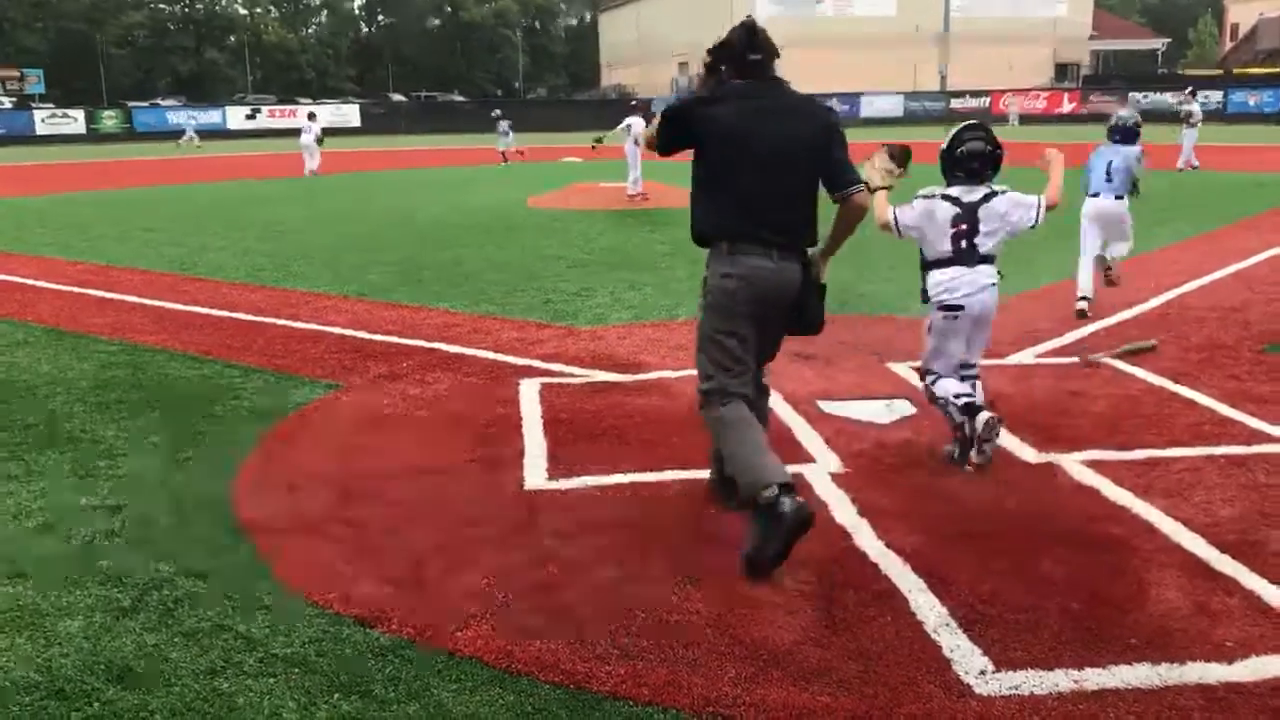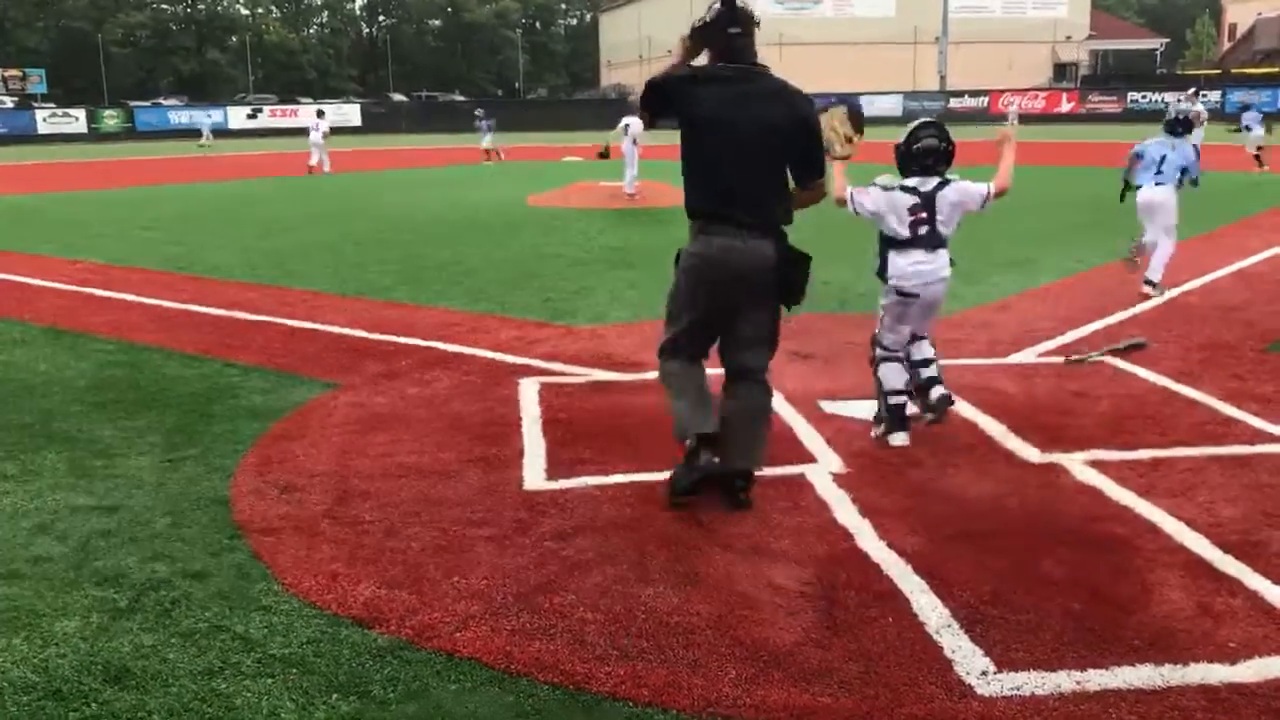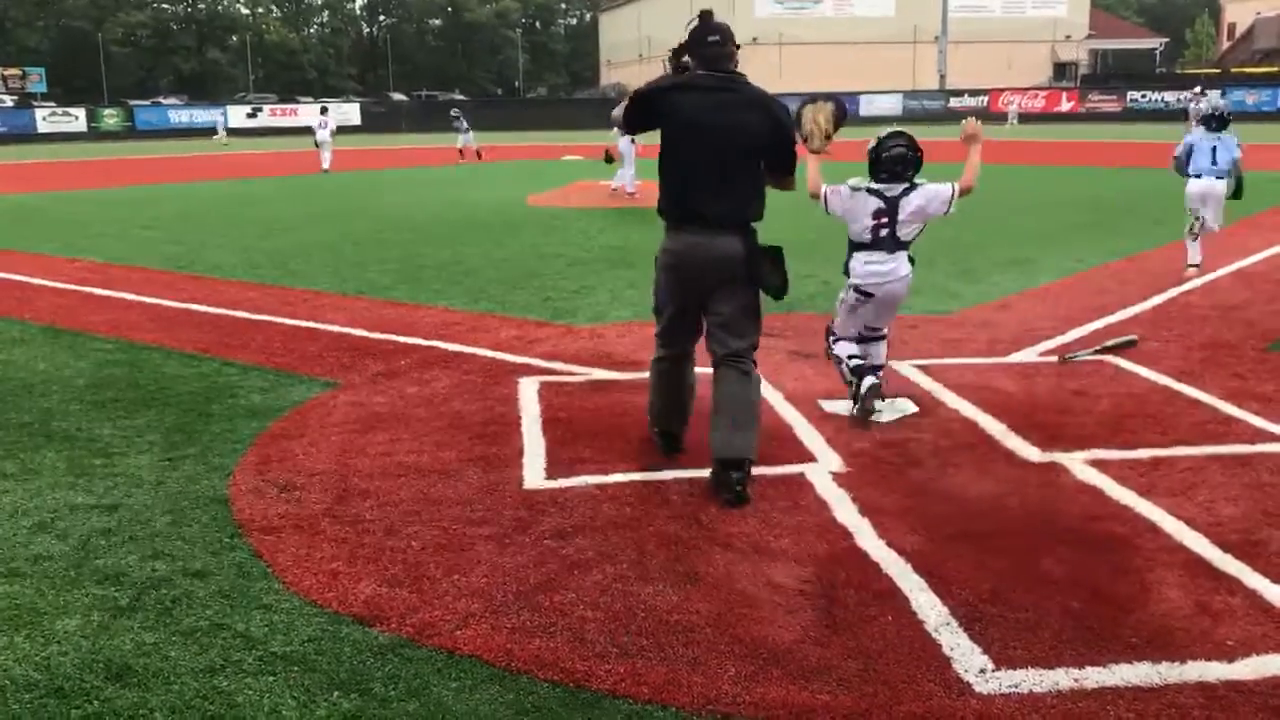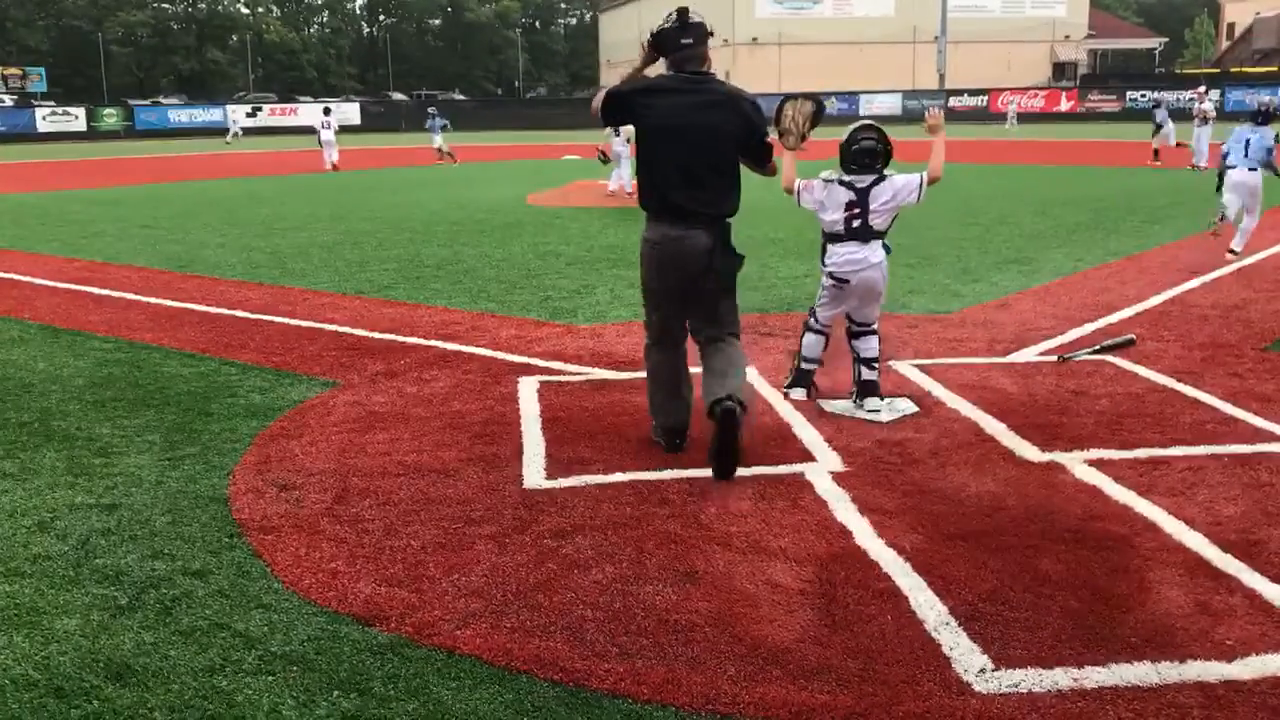
dt=0.2s
person 1, frame 1
left shoulder: (704, 108)
right shoulder: (816, 116)
left elbow: (654, 141)
right elbow: (856, 201)
right wrist: (824, 255)
left hip: (735, 267)
right hip: (791, 268)
left knee: (724, 393)
right knee: (748, 378)
left ankle: (776, 498)
right ankle: (738, 476)
person 1, frame 2
left shoulder: (690, 86)
right shoulder: (793, 102)
left elbow: (642, 107)
right elbow: (814, 189)
left wrist: (683, 58)
left hip: (710, 244)
right hip: (768, 249)
left knee: (680, 352)
right knee: (750, 366)
left ankle: (701, 447)
right ankle: (738, 474)
person 1, frame 3
left shoulder: (669, 94)
right shoulder: (770, 108)
left elbow: (621, 120)
right elbow: (785, 180)
left hip: (683, 242)
right hip: (738, 245)
left knee: (673, 347)
right knee: (736, 356)
left ankle: (669, 433)
right ankle: (733, 466)
person 1, frame 4
left shoulder: (645, 95)
right shoulder: (739, 104)
left elbow: (599, 107)
right elbow: (767, 167)
left wrist: (641, 65)
left hip: (663, 234)
right hip: (713, 238)
left knee: (664, 336)
right knee: (720, 333)
left ankle: (671, 428)
right ankle: (727, 402)
person 2, frame 1
left shoulder: (931, 204)
right shoulder: (1001, 201)
left elbow: (884, 220)
right elbow: (1051, 201)
left wrist: (879, 187)
right wrist: (1056, 164)
left hip: (949, 295)
right hip: (985, 292)
left knee: (938, 373)
right knee: (964, 366)
left ankle: (975, 418)
right ankle: (970, 441)
person 2, frame 2
left shoulder: (888, 193)
right shoulder: (954, 190)
left elbow: (840, 195)
right elbow: (1001, 186)
left wrist: (837, 159)
right wrist: (1008, 147)
left hip: (903, 281)
right hip: (938, 278)
left knee: (888, 348)
right knee: (916, 336)
left ankle: (895, 423)
right ankle: (933, 390)
person 2, frame 3
left shoulder: (856, 194)
right shoulder: (921, 195)
left elbow: (814, 190)
right elbow: (966, 185)
left wrist: (814, 153)
right wrist: (974, 145)
left hip: (863, 278)
right hip: (899, 277)
left knee: (841, 336)
right knee: (875, 331)
left ankle: (863, 382)
right ankle: (869, 385)
person 2, frame 4
left shoulder: (828, 186)
right shoulder: (892, 186)
left elbow: (788, 185)
right elbow: (934, 175)
left wrist: (789, 149)
right wrist: (937, 135)
left hip: (839, 267)
right hip: (874, 266)
left knee: (819, 322)
right knee: (865, 326)
left ankle: (801, 383)
right ankle: (870, 392)
person 3, frame 1
left shoulder: (1098, 151)
right shoulder: (1133, 151)
left elbow: (1087, 179)
right elbow: (1130, 163)
right wrist: (1134, 183)
left hip: (1091, 203)
right hip: (1116, 204)
left knee: (1088, 254)
right knee: (1124, 241)
left ankle: (1083, 300)
right ankle: (1106, 260)
person 3, frame 2
left shoulder: (1152, 142)
right shoulder: (1188, 148)
left elbow: (1134, 156)
right elbow: (1194, 181)
left wrist: (1127, 182)
left hip: (1143, 194)
right hip: (1166, 194)
left knee: (1153, 234)
right knee: (1167, 241)
left ankle: (1139, 246)
right ankle: (1152, 282)
person 3, frame 3
left shoulder: (1193, 136)
right shoulder: (1231, 140)
left elbow: (1177, 158)
right elbow: (1236, 163)
left wrist: (1185, 172)
left hip: (1194, 184)
right hip: (1217, 185)
right knee: (1211, 223)
left ankle: (1193, 264)
right ankle: (1202, 221)
person 3, frame 4
left shoulder: (1238, 130)
right shoulder: (1269, 133)
left elbow: (1223, 155)
right elbow: (1268, 159)
left wrist: (1220, 177)
left hip: (1232, 174)
right hip: (1252, 175)
right knee: (1252, 214)
left ankle: (1223, 217)
right ankle: (1234, 250)
